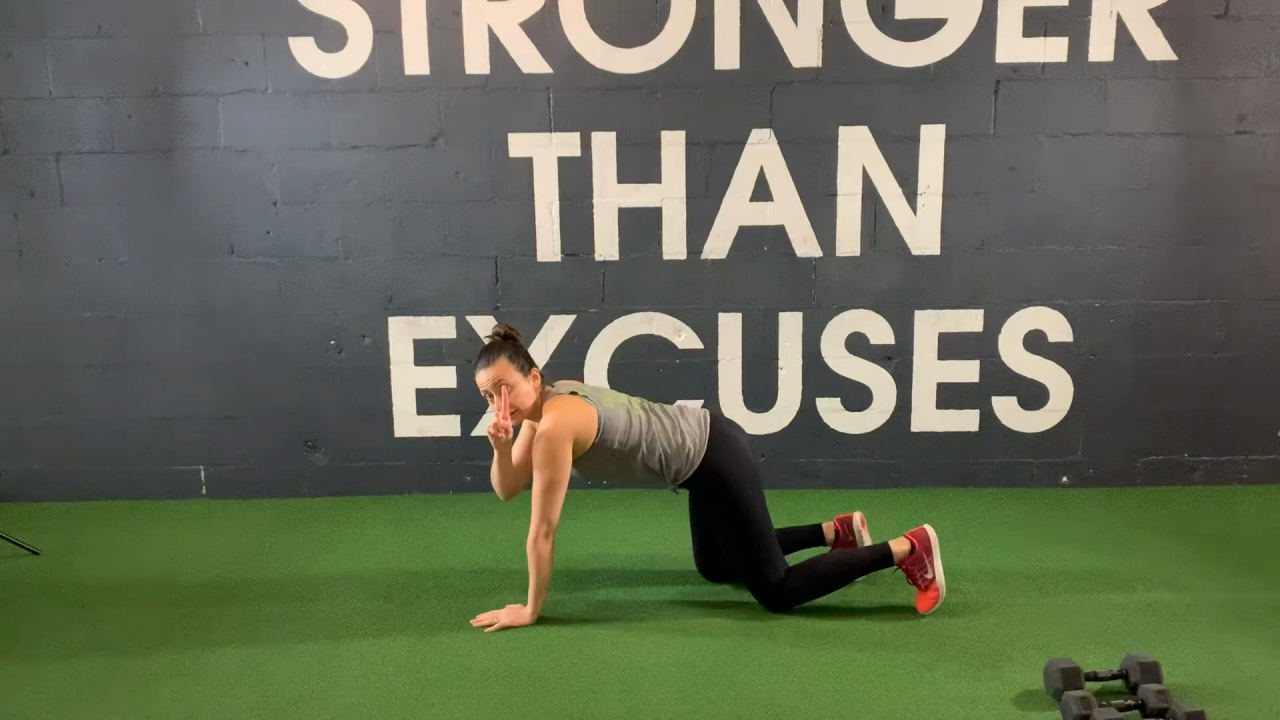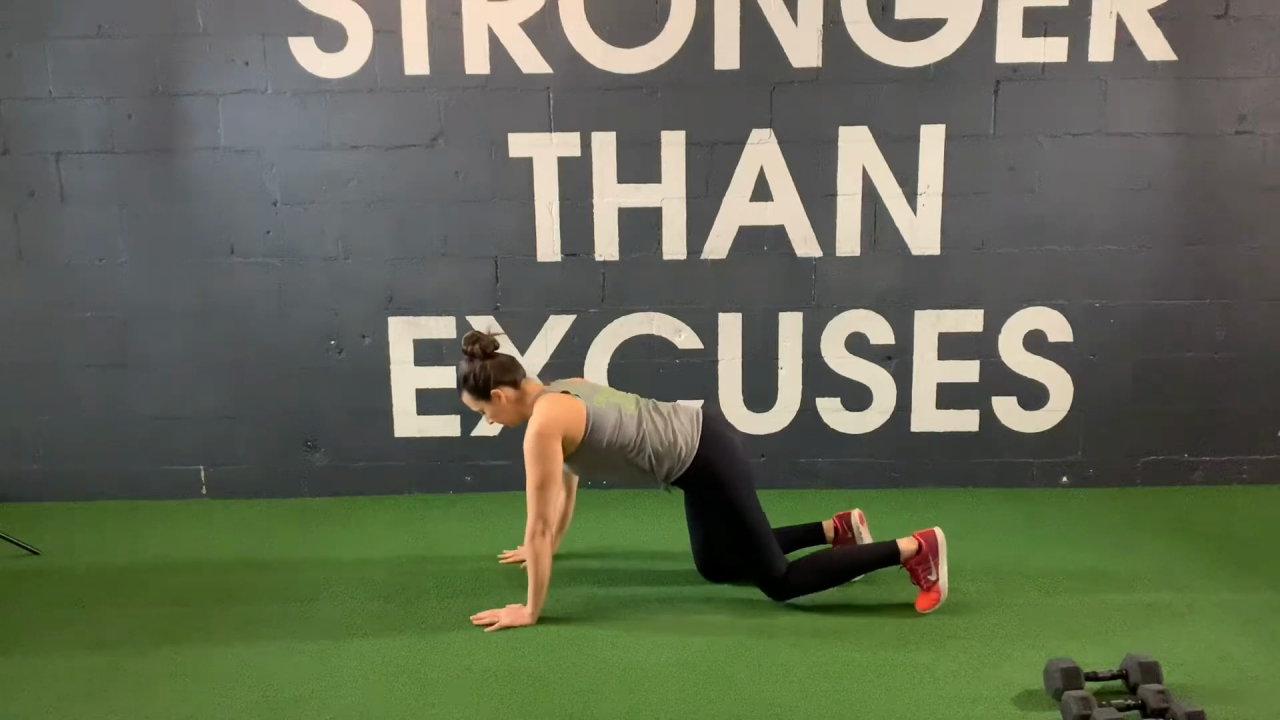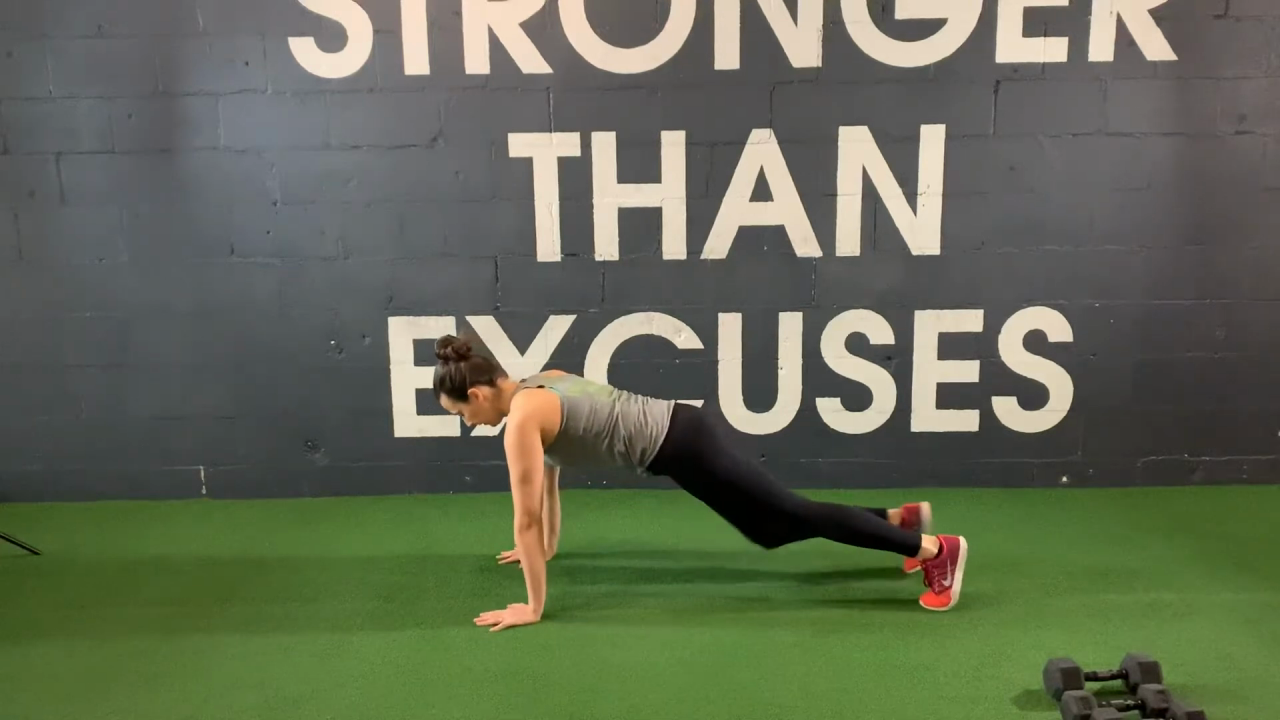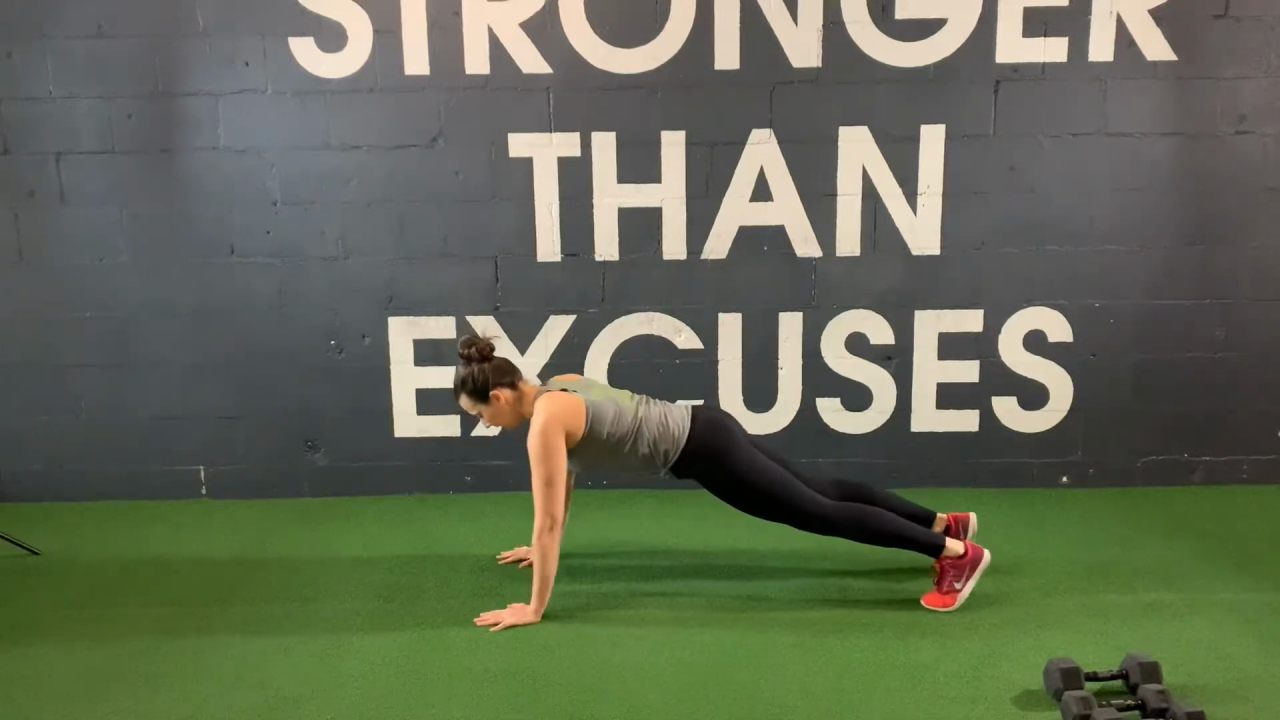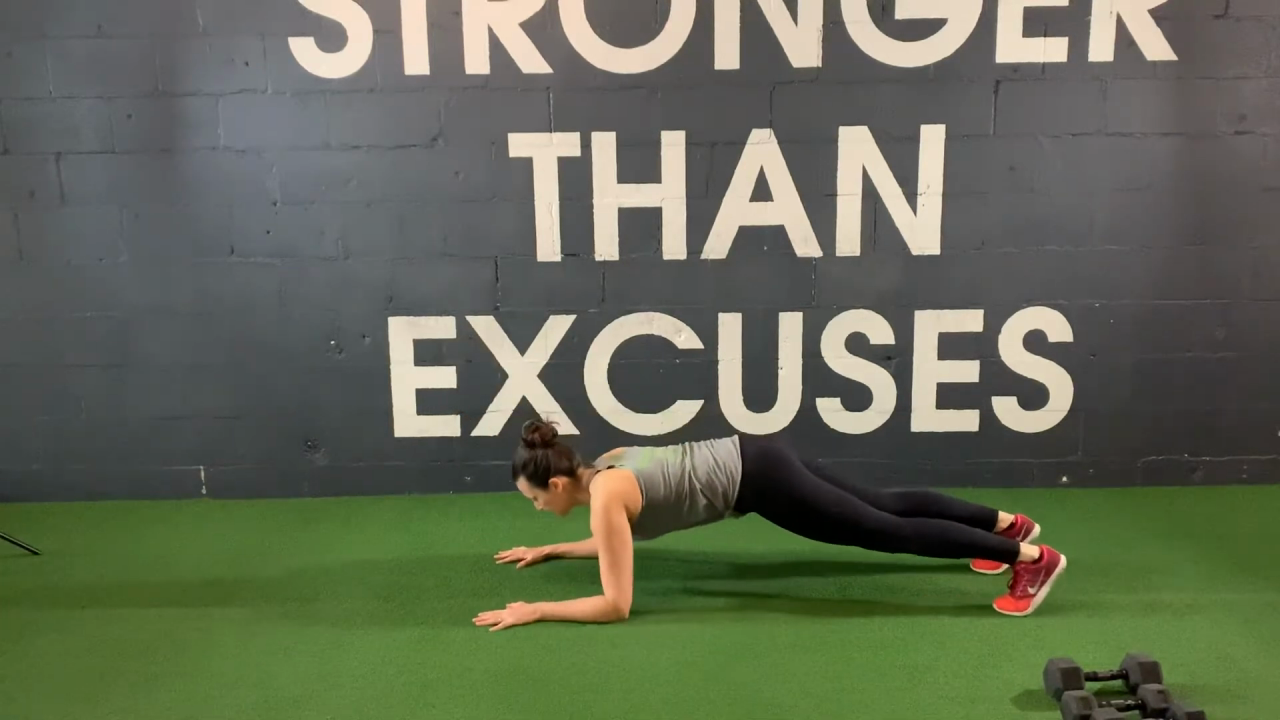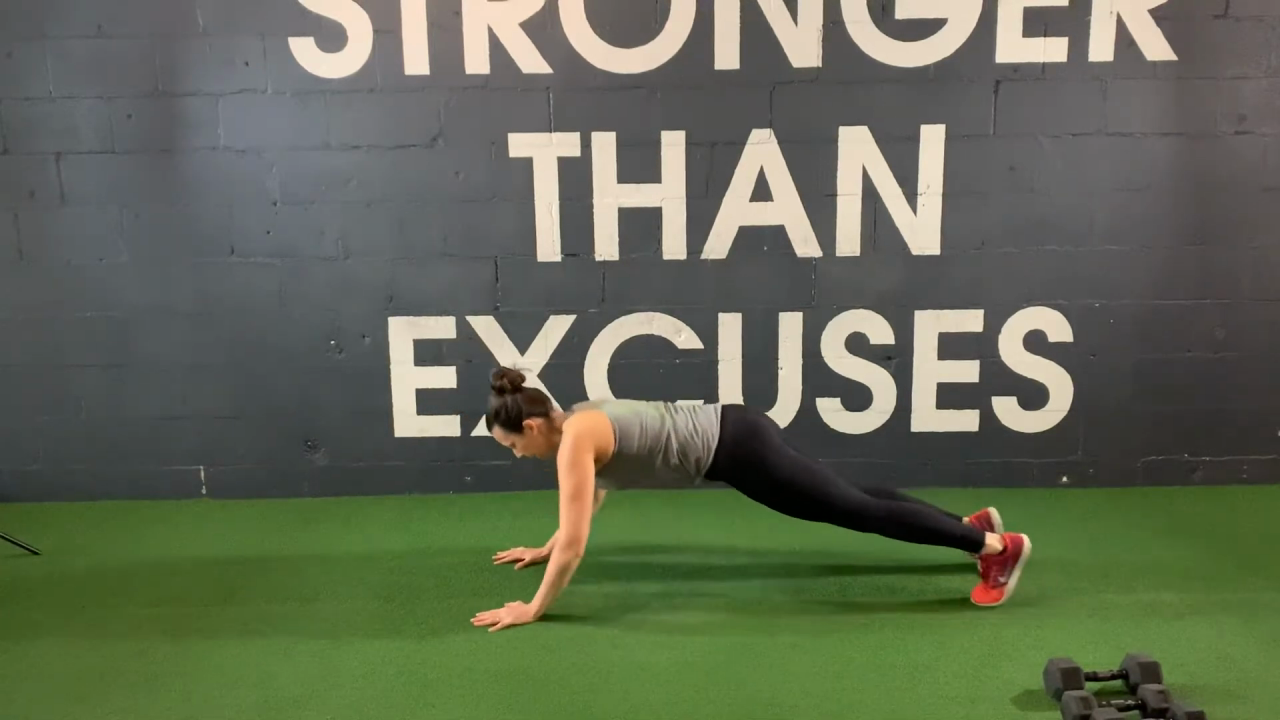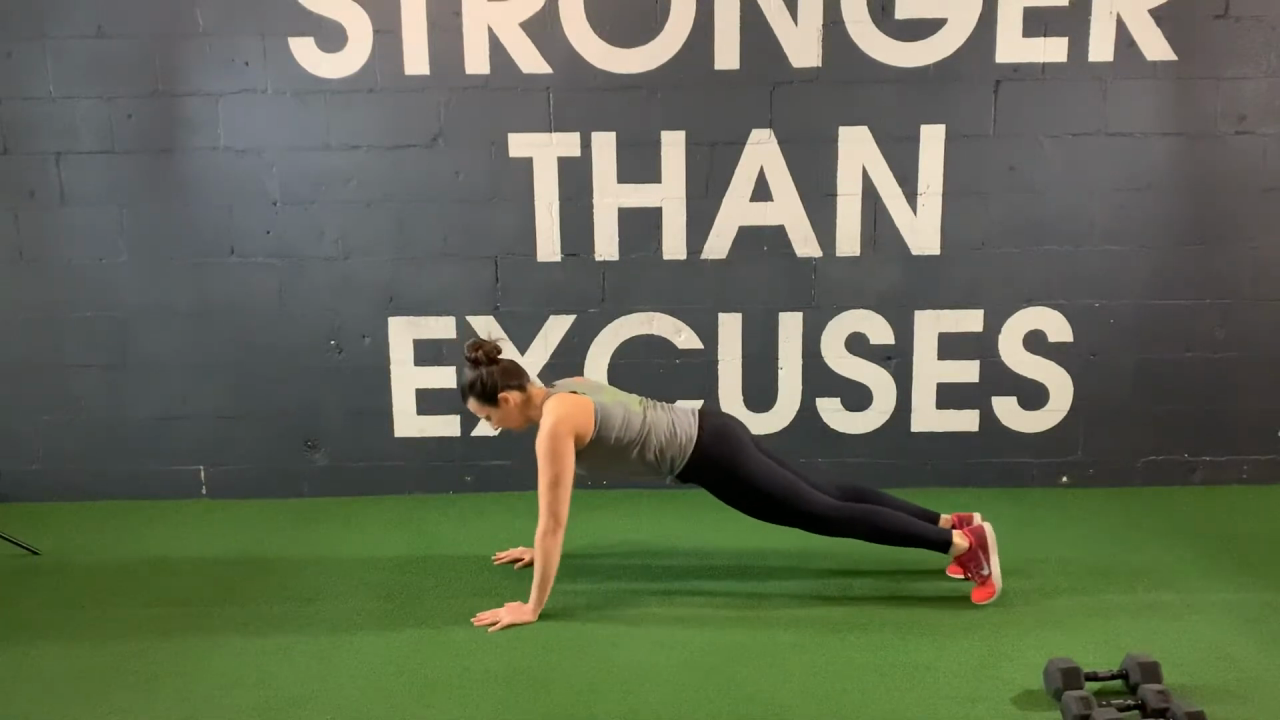
dt=0.7s
person 1, frame 1
left shoulder: (555, 425)
right shoulder: (547, 402)
left elbow: (542, 530)
right elbow: (507, 489)
left wrist: (530, 610)
right wrist: (501, 446)
left hip: (714, 459)
right hip: (707, 441)
left knee: (776, 591)
right knee: (715, 568)
left ankle: (908, 548)
right ankle: (838, 531)
person 1, frame 2
left shoulder: (543, 424)
right shoulder: (558, 392)
left elbow: (538, 525)
right elbow: (568, 479)
left wrist: (531, 609)
right wrist: (546, 547)
left hip: (706, 459)
right hip: (701, 440)
left knee: (777, 582)
right knee: (718, 566)
left ankle: (917, 547)
right ankle: (837, 527)
person 1, frame 3
left shoulder: (521, 419)
right shoulder: (539, 385)
left elbow: (526, 519)
right elbow: (549, 476)
left wrist: (534, 606)
right wrist: (548, 547)
left hip: (683, 446)
right hip: (684, 427)
left knee: (793, 512)
right knee: (772, 529)
left ankle: (936, 548)
right ankle: (900, 518)
person 1, frame 4
left shoulder: (545, 423)
right shoulder: (555, 389)
left elbow: (548, 524)
right elbow: (566, 483)
left wrist: (535, 608)
right wrist: (541, 550)
left hip: (702, 449)
right hip: (702, 428)
left knee: (817, 513)
right knee: (819, 490)
left ankle: (958, 553)
right ankle: (946, 522)
person 1, frame 5
left shoulder: (604, 499)
right shoulder: (603, 465)
left elbow: (617, 604)
right elbow: (616, 544)
left wrist: (535, 610)
right wrist: (547, 550)
left hip: (757, 480)
right hip: (753, 455)
left knee: (887, 532)
right knee: (883, 505)
left ankle: (1032, 558)
right ankle: (1008, 523)
person 1, frame 6
left shoulder: (573, 441)
right shoulder: (578, 418)
left elbow: (574, 544)
right elbow: (592, 501)
left wrist: (534, 609)
right wrist: (544, 551)
left hip: (733, 449)
right hip: (733, 428)
left knee: (855, 510)
right knee: (849, 496)
left ankle: (998, 547)
right ankle: (970, 522)
person 1, frame 7
left shoulder: (554, 423)
right shoulder: (559, 393)
left elbow: (552, 523)
right elbow: (562, 500)
left wrist: (532, 607)
right wrist: (537, 549)
left hip: (708, 454)
right hip: (709, 432)
left knee: (827, 515)
right knee: (827, 497)
left ankle: (963, 543)
right ankle: (952, 522)
